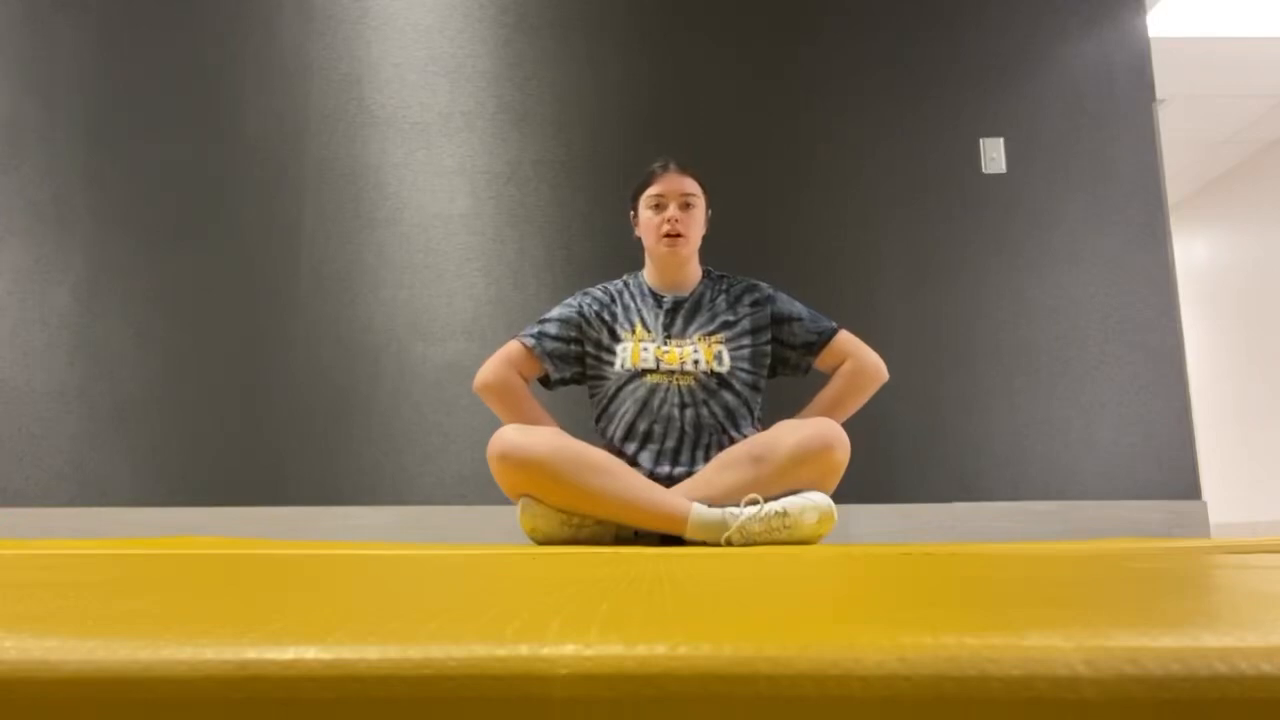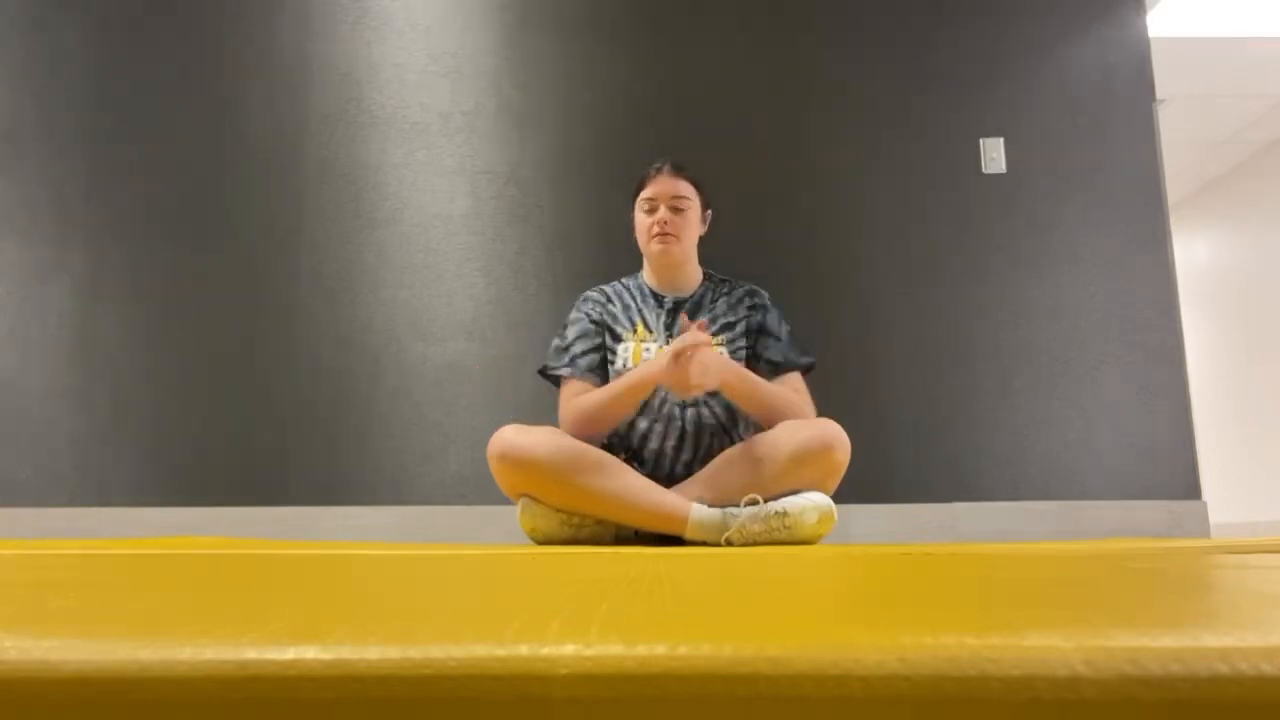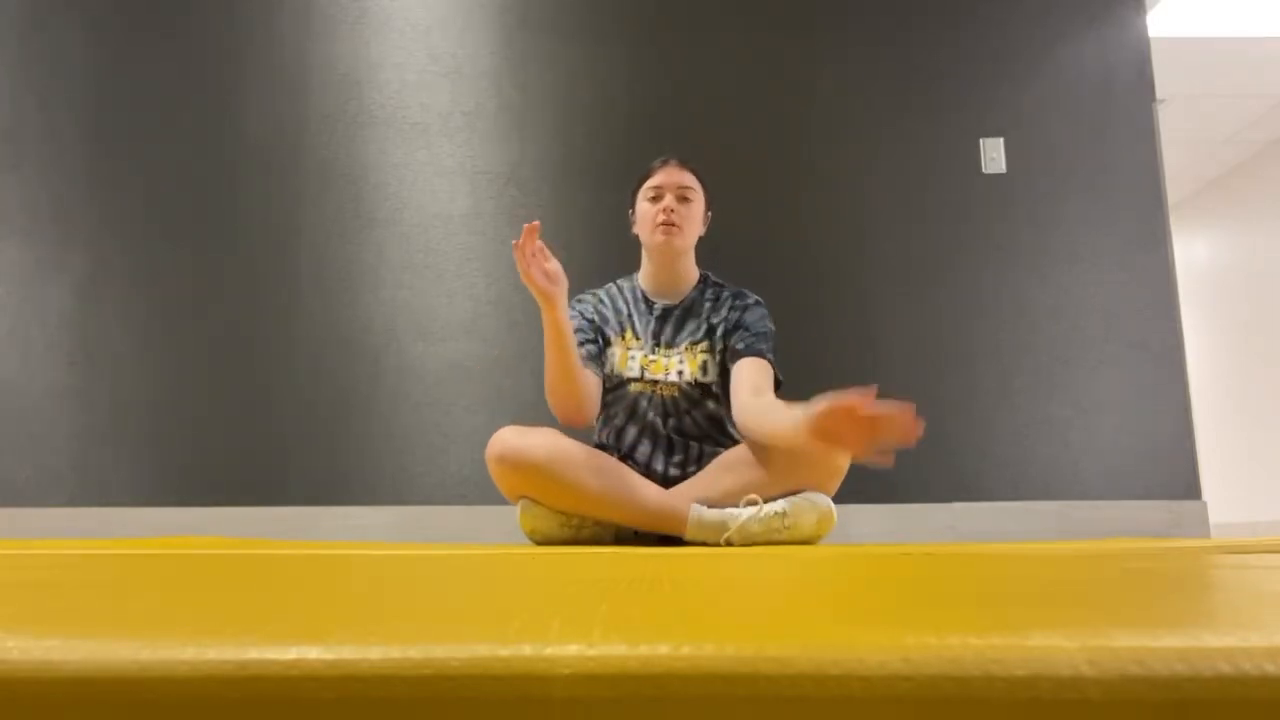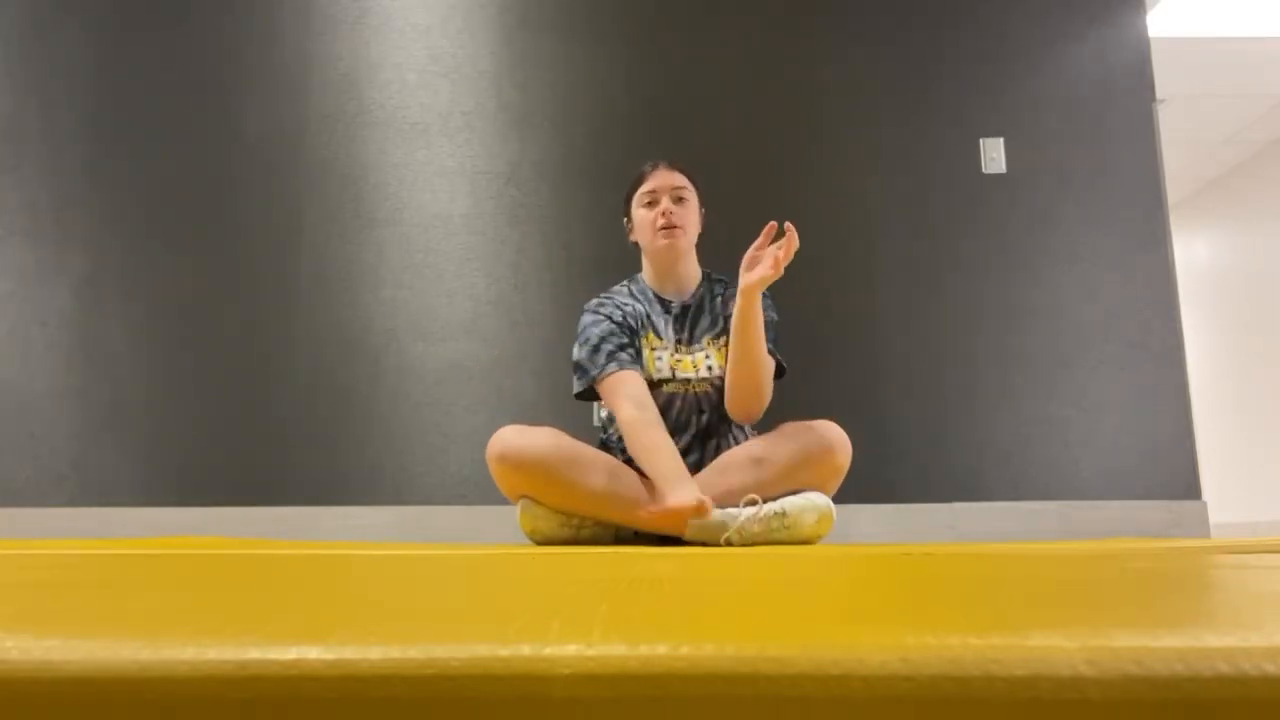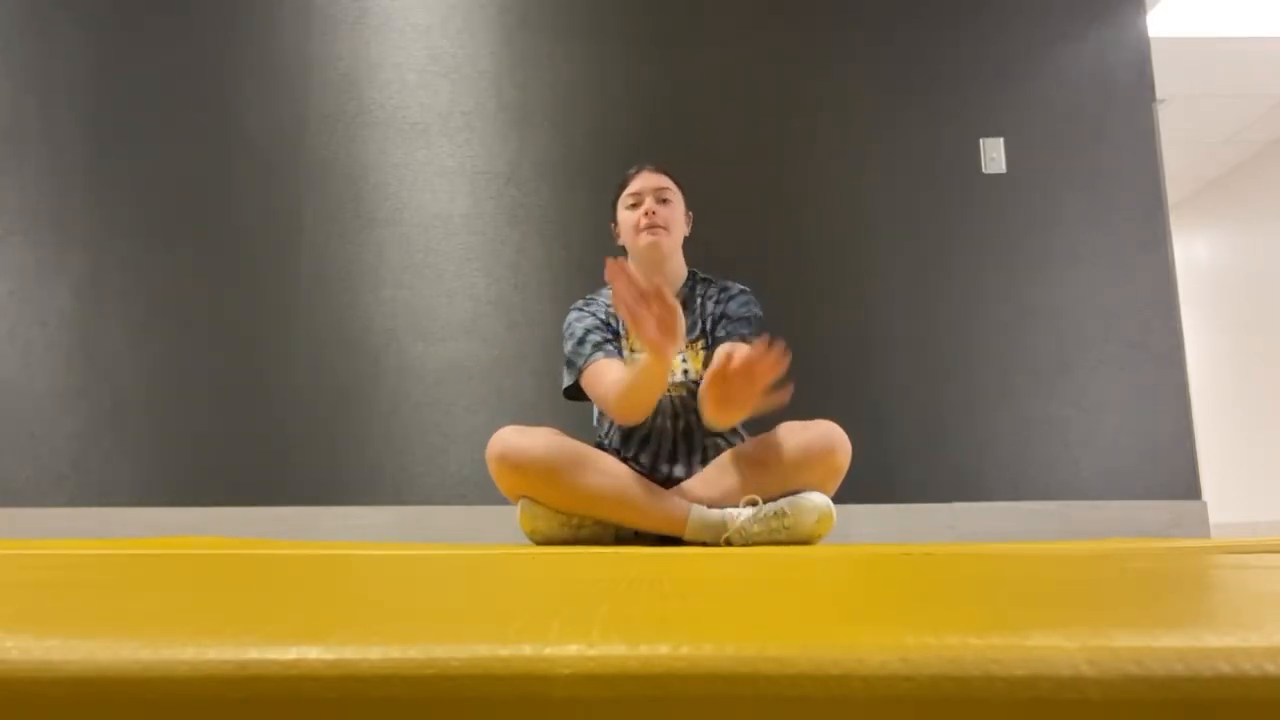
dt=1s
person 1, frame 1
left shoulder: (755, 305)
right shoulder: (597, 310)
left elbow: (866, 367)
right elbow: (494, 375)
left wrist: (781, 448)
right wrist: (568, 462)
left hip: (733, 489)
right hip: (619, 491)
left knee: (827, 442)
right knee: (509, 447)
left ankle: (602, 520)
right ankle: (720, 523)
person 1, frame 2
left shoulder: (750, 306)
right shoulder: (597, 307)
left elbow: (801, 417)
right elbow: (577, 425)
left wrist: (726, 373)
right wrist: (654, 371)
left hip: (725, 485)
right hip: (620, 487)
left knee: (827, 440)
right knee: (510, 445)
left ankle: (599, 519)
right ankle: (722, 522)
person 1, frame 3
left shoulder: (739, 310)
right shoulder: (595, 309)
left elbow: (752, 409)
right elbow: (574, 413)
left wrist: (807, 427)
right wrist: (552, 305)
right hip: (621, 486)
left knee: (831, 443)
right knee: (509, 447)
left ankle: (603, 521)
right ankle: (720, 524)
person 1, frame 4
left shoulder: (737, 303)
right shoulder: (606, 314)
left elbow: (746, 409)
right elbow: (635, 411)
left wrist: (749, 292)
right wrist: (679, 488)
right hip: (635, 483)
left knee: (828, 443)
right knee: (509, 446)
left ankle: (609, 521)
right ankle: (725, 523)
person 1, frame 5
left shoulder: (729, 302)
right shoulder: (590, 315)
left elbow: (721, 410)
right elbow: (623, 408)
left wrist: (722, 400)
right wrist: (659, 352)
right hip: (628, 489)
left knee: (828, 442)
right knee: (509, 447)
left ankle: (597, 523)
right ankle: (723, 525)
